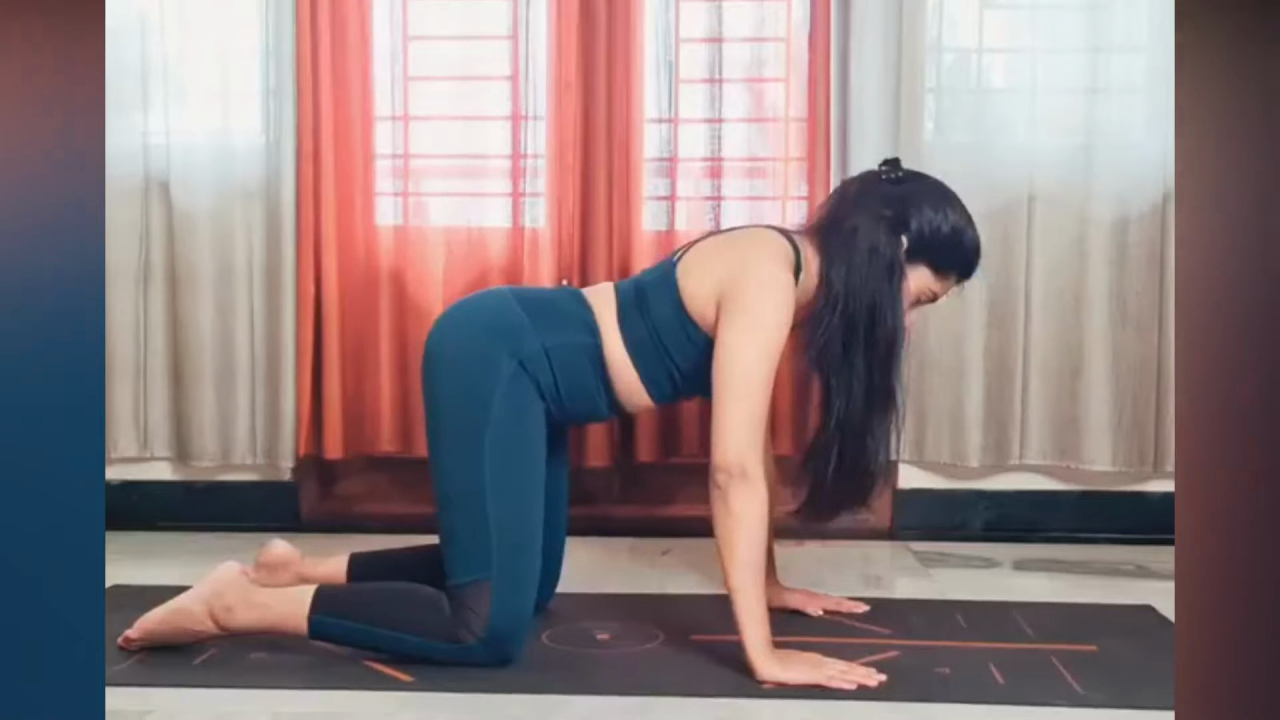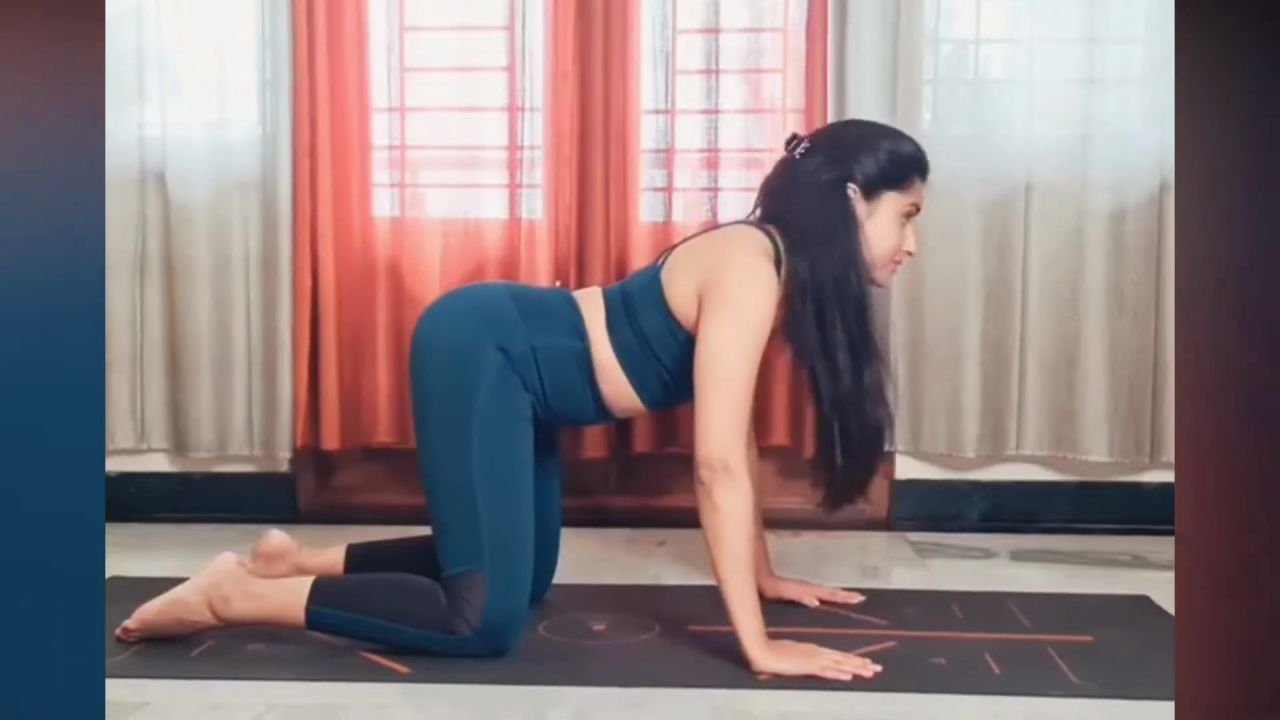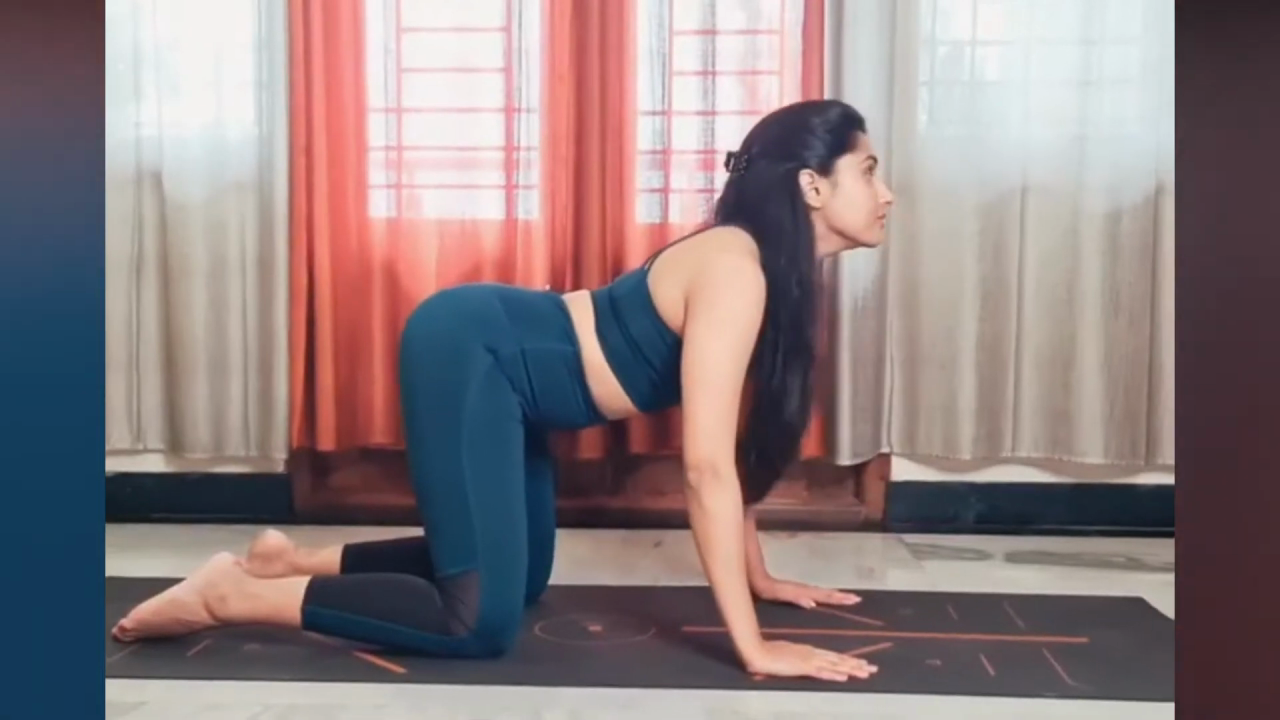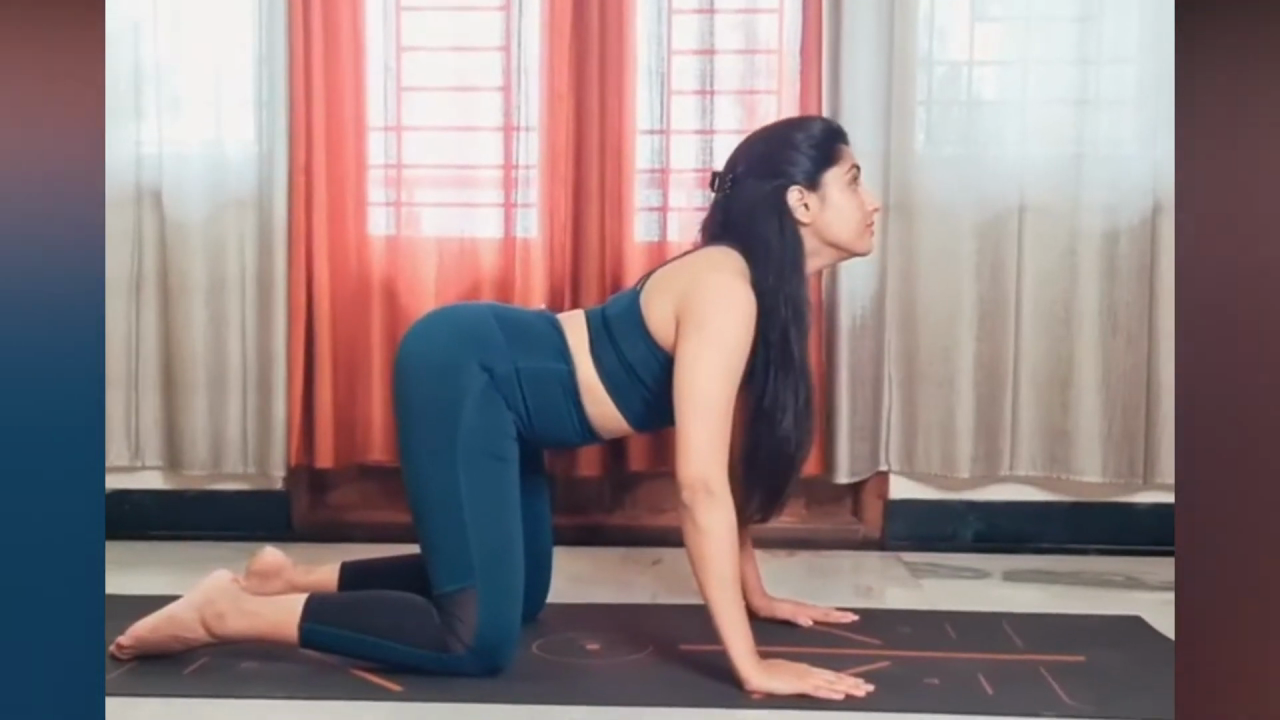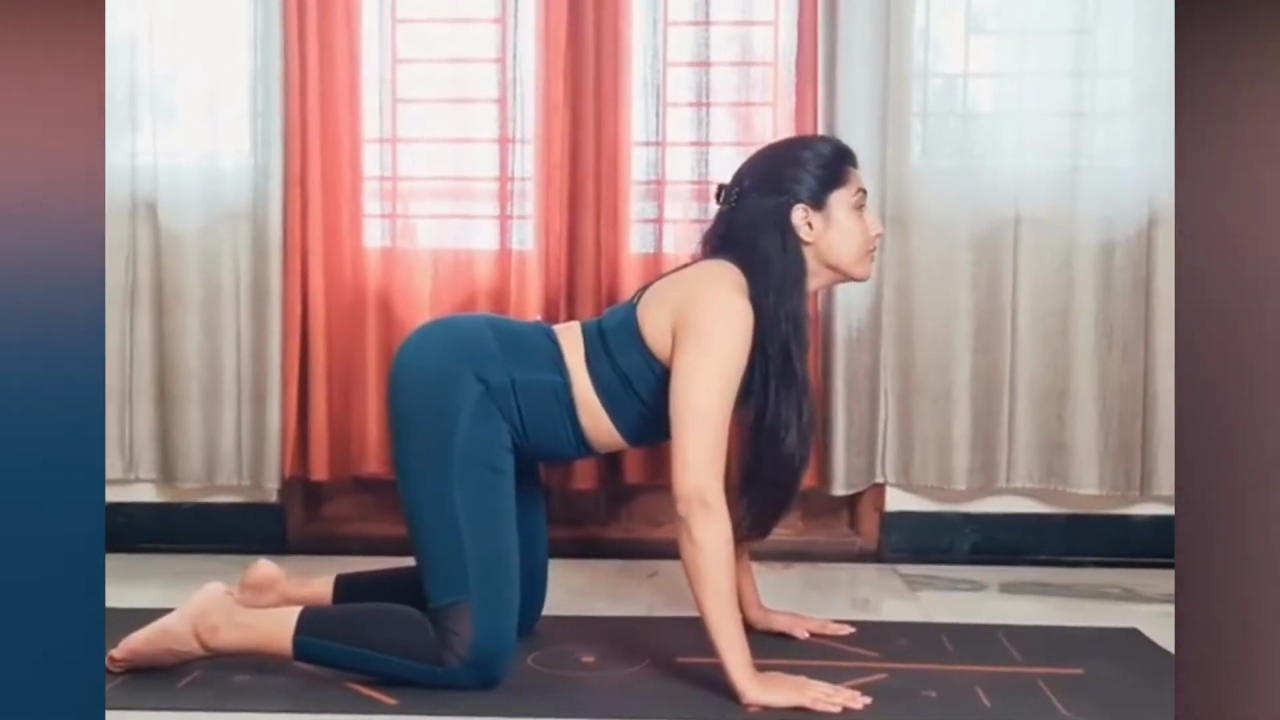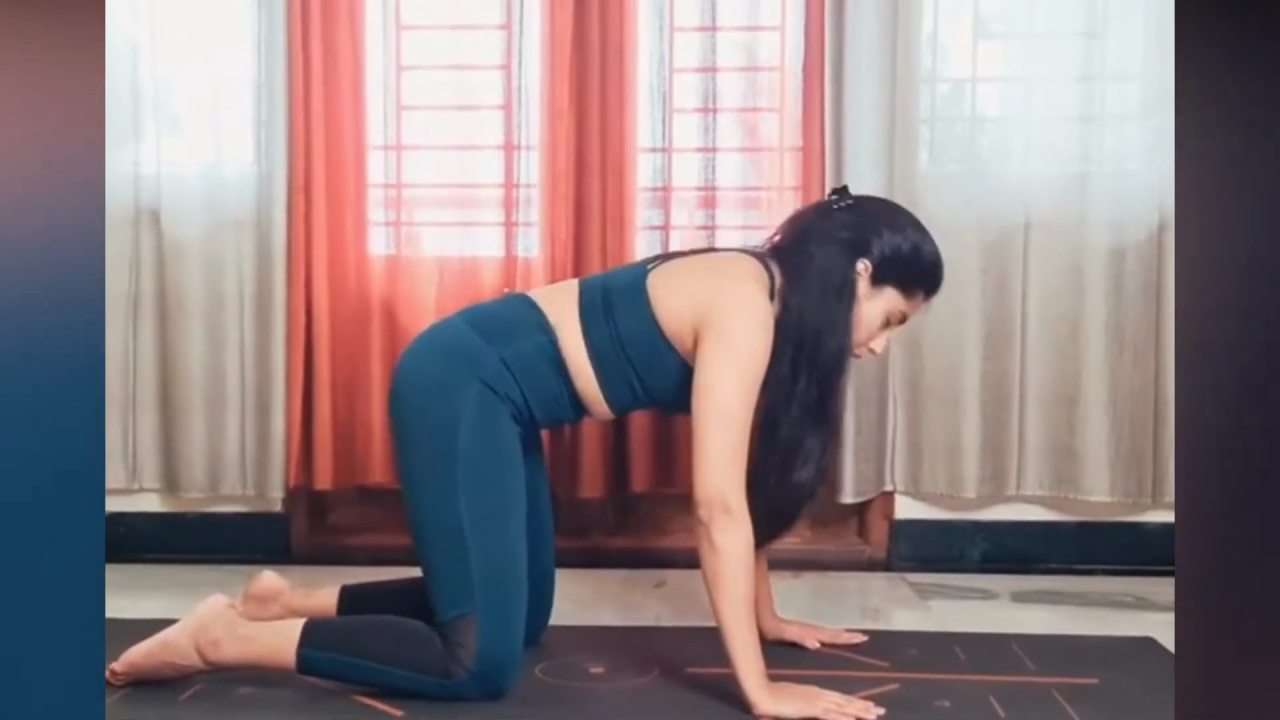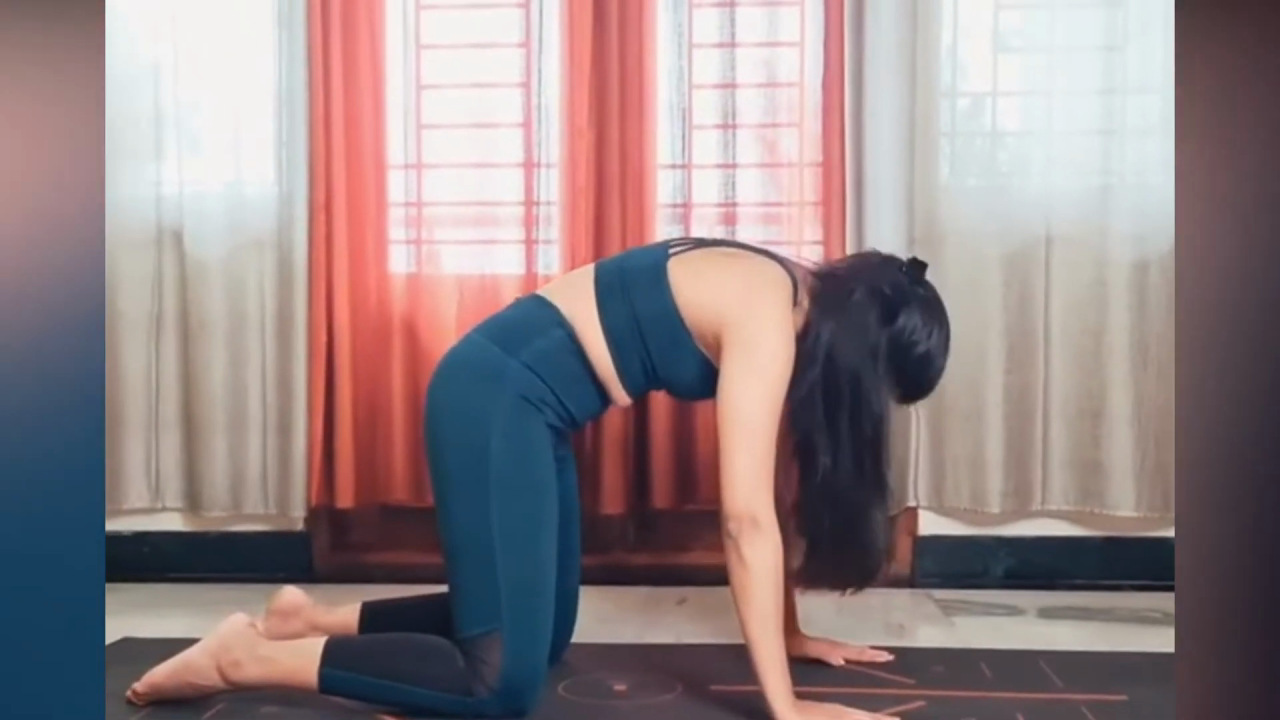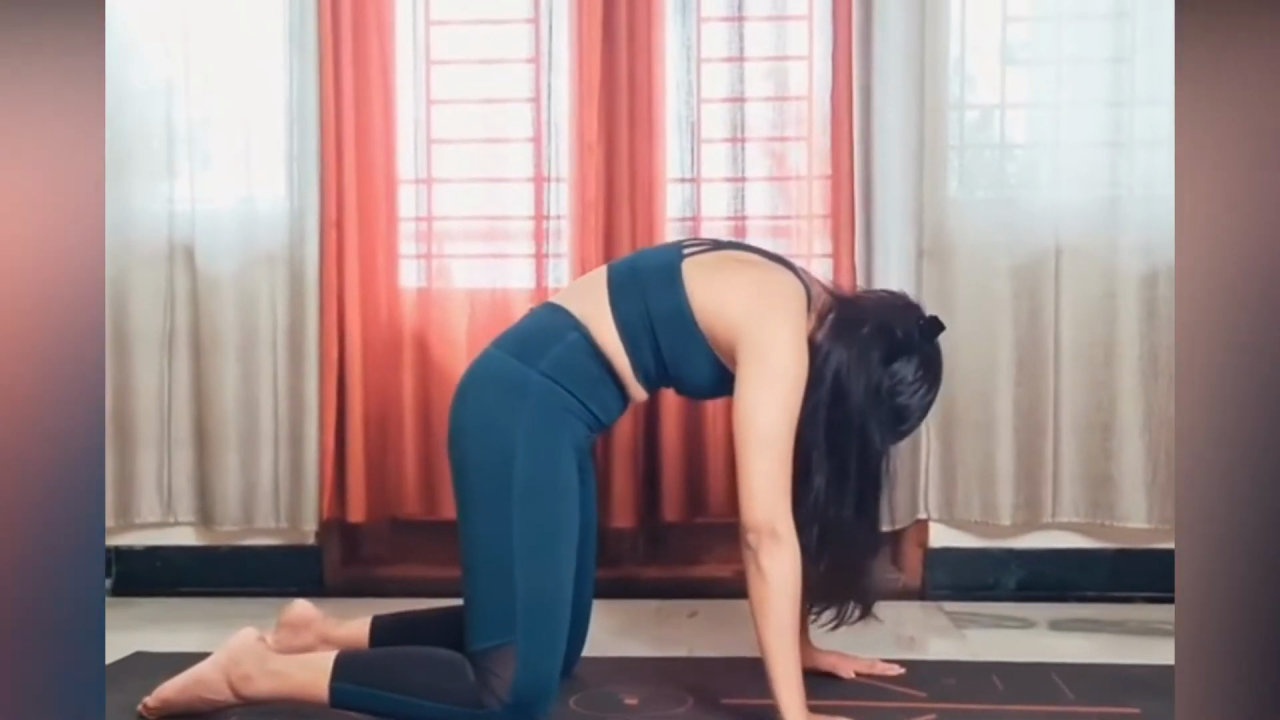
dt=0.4s
person 1, frame 1
left shoulder: (790, 272)
right shoulder: (770, 277)
left elbow: (745, 445)
right elbow: (734, 471)
left wrist: (768, 584)
right wrist: (762, 653)
left hip: (519, 367)
right hip: (490, 356)
left knee: (528, 580)
right knee: (491, 626)
left ankle: (303, 566)
right ankle: (242, 603)
person 1, frame 2
left shoulder: (778, 268)
right shoulder: (750, 272)
left elbow: (734, 433)
right elbow: (718, 466)
left wrist: (760, 573)
right wrist: (759, 644)
left hip: (505, 361)
right hip: (475, 351)
left knee: (525, 574)
right knee: (485, 619)
left ankle: (296, 557)
right ankle: (237, 594)
person 1, frame 3
left shoulder: (773, 269)
right shoulder: (736, 272)
left elbow: (730, 445)
right elbow: (707, 468)
left wrist: (757, 576)
right wrist: (752, 647)
left hip: (496, 361)
right hip: (465, 352)
left knee: (521, 575)
right knee: (481, 621)
left ankle: (292, 559)
right ankle: (231, 595)
person 1, frame 4
left shoulder: (766, 290)
right shoulder: (728, 291)
left elbow: (725, 460)
right elbow: (701, 486)
left wrist: (755, 594)
right wrist: (751, 665)
left hip: (491, 380)
right hip: (461, 371)
left knee: (520, 593)
right knee: (480, 640)
left ankle: (290, 576)
right ankle: (230, 612)
person 1, frame 5
left shoulder: (761, 306)
right shoulder: (725, 305)
left elbow: (722, 480)
right elbow: (697, 501)
left wrist: (750, 605)
left hip: (480, 393)
right hip: (452, 384)
left knee: (514, 606)
right knee: (473, 652)
left ankle: (284, 588)
right ankle: (222, 623)
person 1, frame 6
left shoulder: (760, 297)
right shoulder: (745, 307)
left elbow: (741, 481)
right elbow: (718, 506)
left wrist: (763, 615)
left hip: (489, 390)
right hip: (459, 385)
left knee: (520, 614)
left ankle: (291, 600)
right ankle: (229, 637)
person 1, frame 7
left shoulder: (795, 303)
right shoulder: (768, 317)
left elbow: (772, 490)
right elbow: (748, 519)
left wrist: (788, 633)
left hip: (526, 401)
right hip: (494, 398)
left knee: (539, 631)
left ankle: (314, 618)
person 1, frame 8
left shoulder: (809, 313)
right shoulder: (780, 330)
left elbow: (788, 494)
right elbow: (766, 529)
left wrist: (797, 645)
left hip: (547, 408)
right hip: (521, 409)
left knee: (551, 643)
left ankle: (324, 631)
